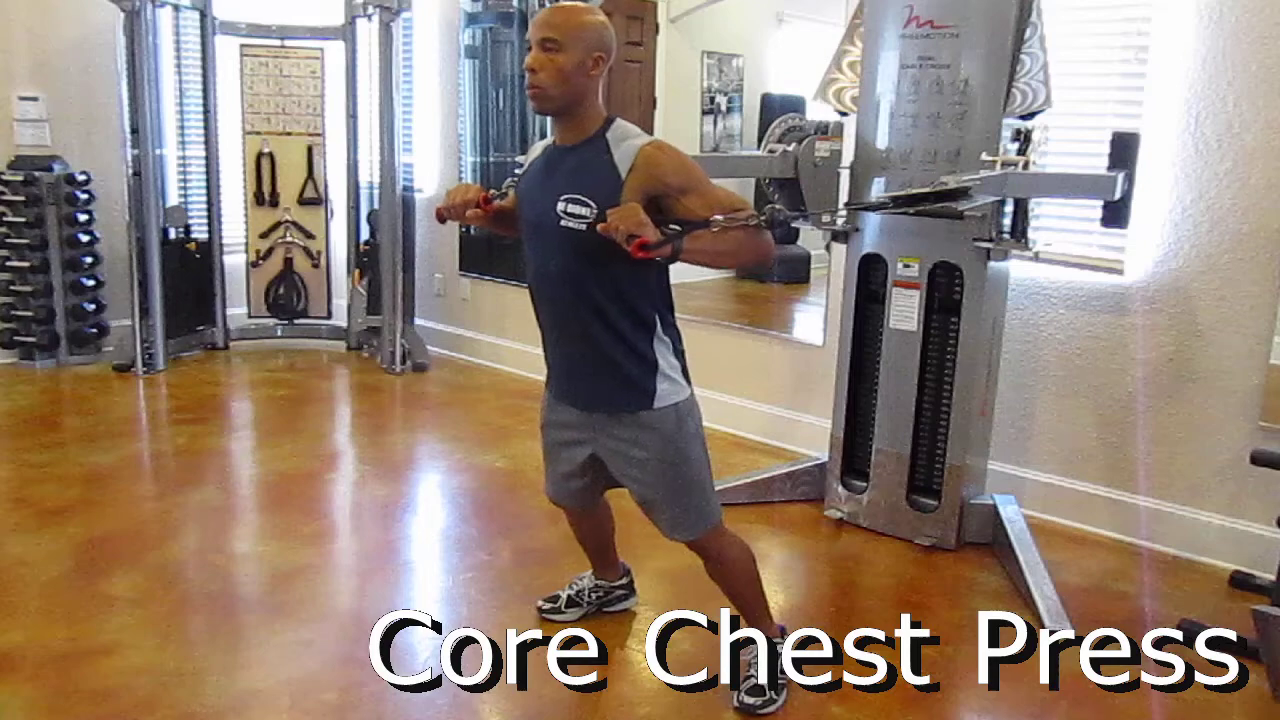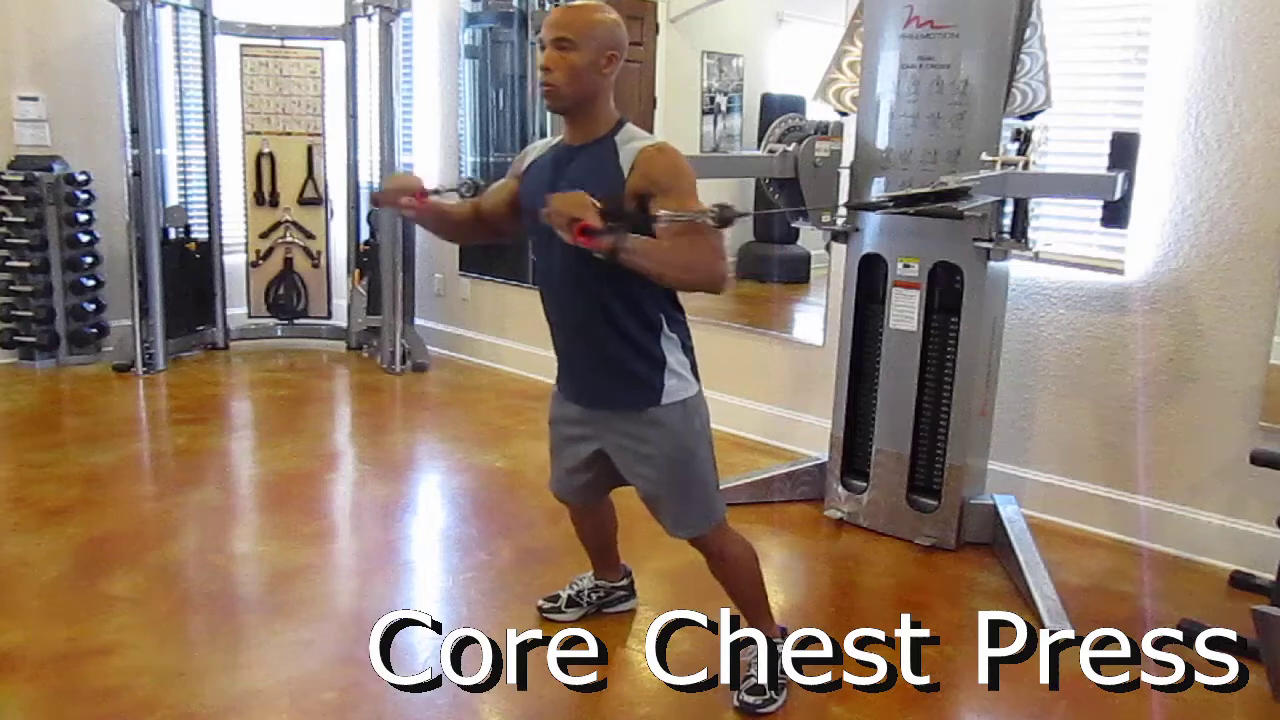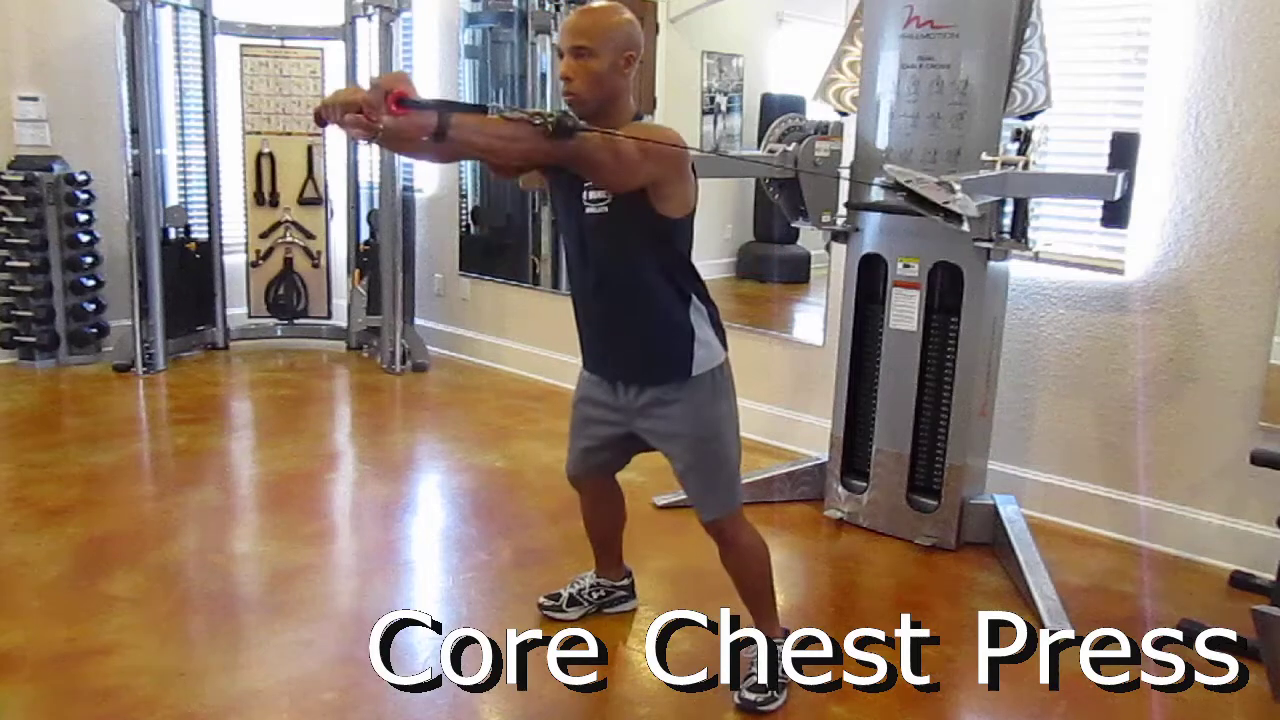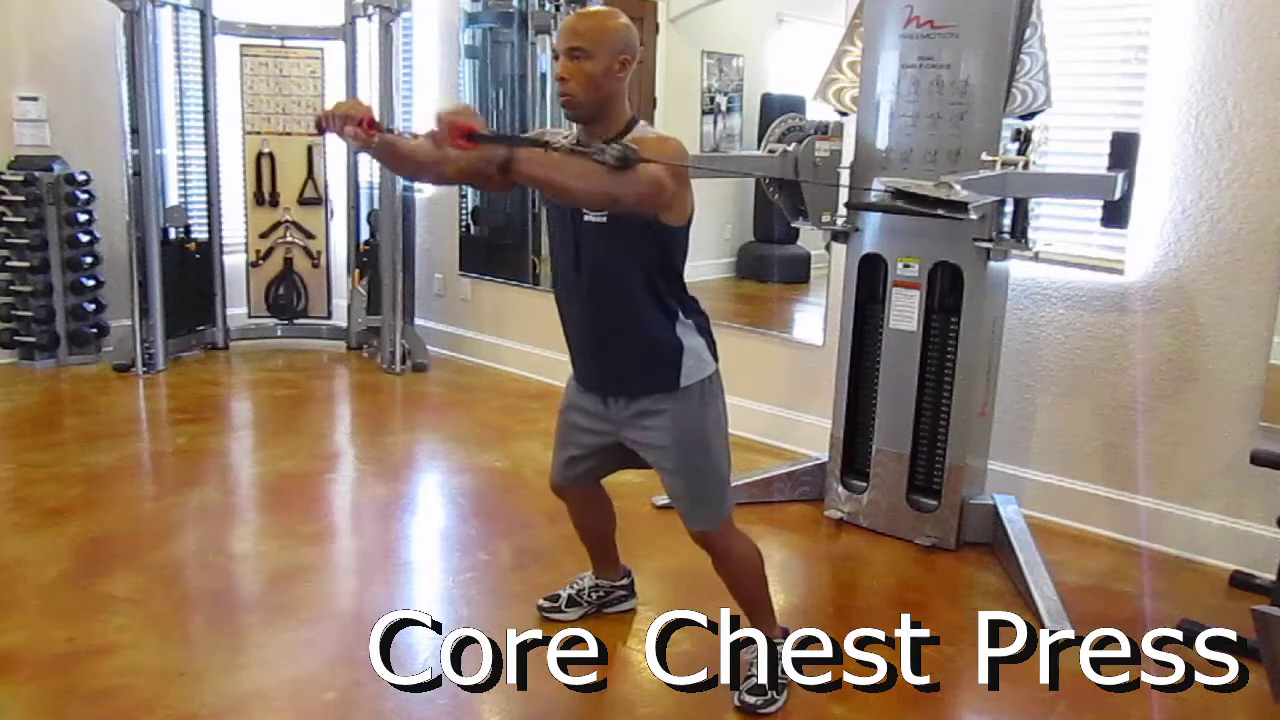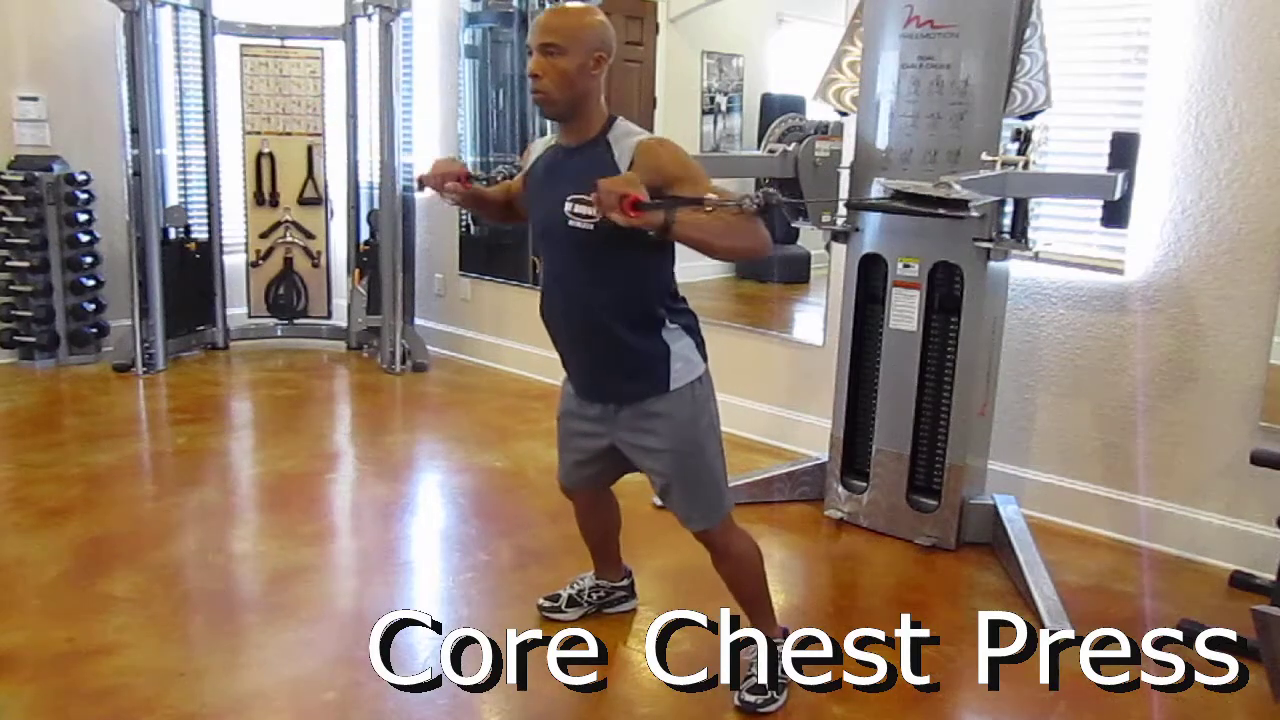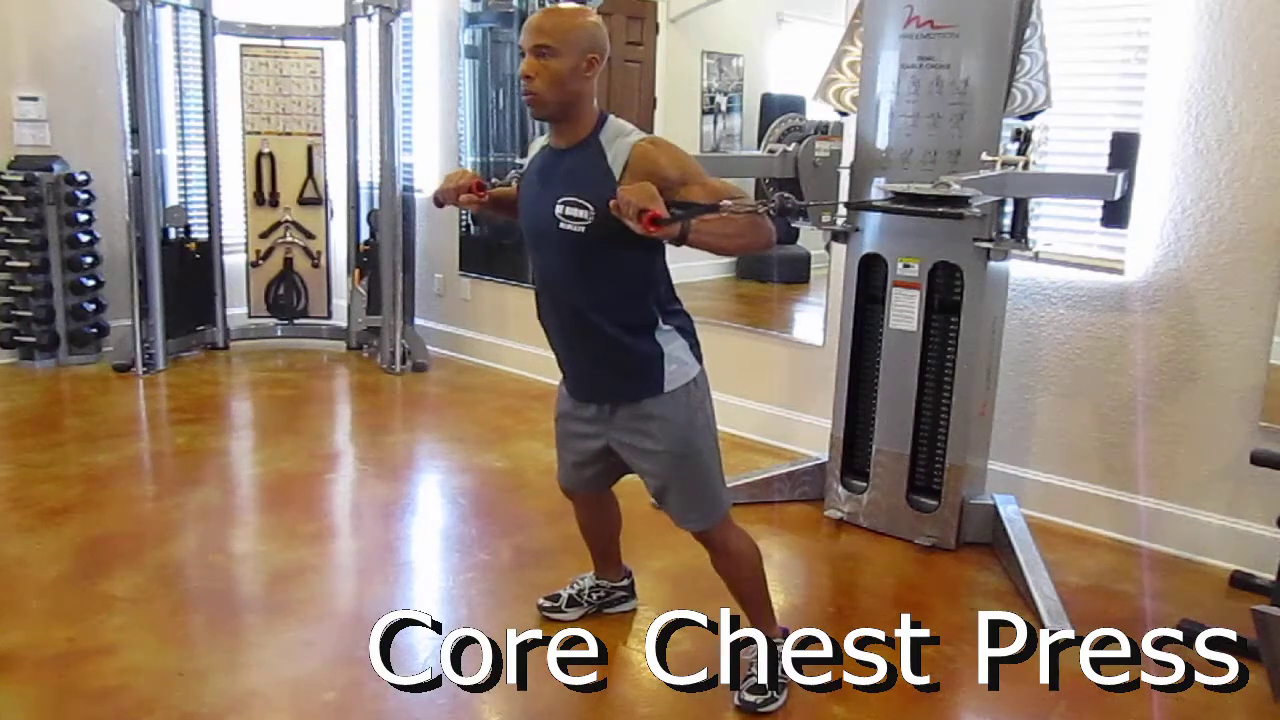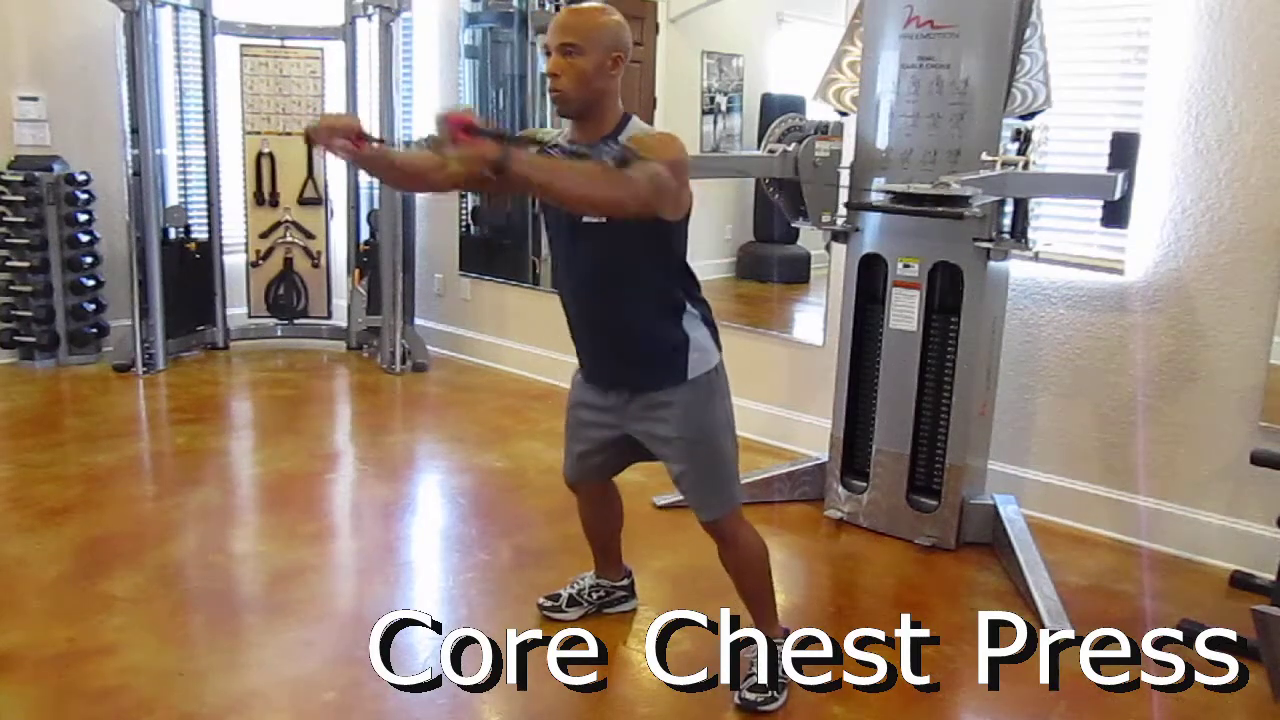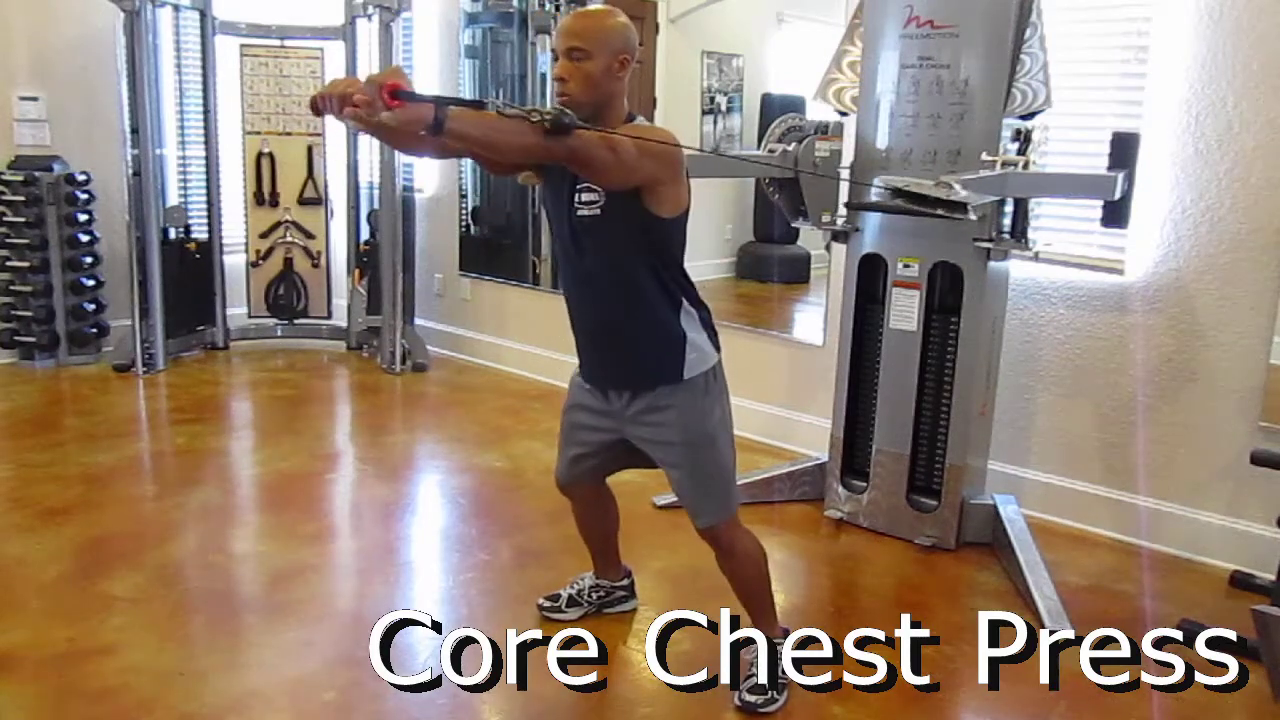
dt=0.5s
person 1, frame 1
left shoulder: (646, 160)
right shoulder: (539, 160)
left elbow: (757, 240)
left wrist: (664, 242)
right wrist: (479, 209)
left hip: (643, 398)
right hip: (566, 391)
left knee: (701, 532)
right knee: (573, 496)
left ankle: (767, 644)
right ankle: (610, 583)
person 1, frame 2
left shoulder: (654, 163)
right shoulder: (538, 161)
left elbow: (708, 272)
right elbow: (477, 225)
left wrist: (606, 237)
right wrist: (425, 206)
left hip: (654, 395)
right hip: (576, 387)
left knee: (705, 530)
right knee: (579, 493)
left ankle: (768, 644)
right ankle: (610, 584)
person 1, frame 3
left shoulder: (656, 149)
right shoulder: (558, 146)
left elbow: (552, 147)
right elbow: (460, 143)
left wrist: (430, 119)
right wrist: (379, 124)
left hip: (683, 375)
right hip: (606, 369)
left knee: (721, 517)
right knee: (588, 475)
left ankle: (771, 643)
right ankle: (612, 583)
person 1, frame 4
left shoulder: (657, 152)
right shoulder: (554, 147)
left elbow: (627, 193)
right elbow: (447, 169)
left wrist: (510, 158)
right wrist: (377, 140)
left hip: (671, 381)
right hip: (594, 378)
left knee: (710, 526)
right knee: (572, 481)
left ankle: (769, 643)
right ankle: (610, 583)
person 1, frame 5
left shoulder: (648, 157)
right shoulder: (541, 157)
left elbow: (751, 237)
right elbow: (511, 209)
left wrist: (656, 218)
right wrist: (466, 191)
left hip: (661, 385)
right hip: (586, 382)
left knee: (711, 526)
right knee: (580, 486)
left ankle: (770, 644)
right ankle: (612, 583)
person 1, frame 6
left shoulder: (641, 157)
right shoulder: (539, 157)
left elbow: (758, 229)
left wrist: (672, 224)
right wrist: (484, 198)
left hip: (654, 385)
right hip: (582, 383)
left knee: (709, 524)
right knee: (582, 488)
left ankle: (769, 644)
right ankle: (611, 584)
person 1, frame 7
left shoulder: (654, 151)
right shoulder: (546, 150)
left elbow: (617, 196)
right elbow: (437, 171)
left wrist: (500, 158)
right wrist: (362, 149)
left hip: (678, 374)
right hip: (600, 372)
left knee: (720, 517)
right knee: (586, 478)
left ankle: (770, 643)
right ankle: (612, 582)
person 1, frame 8
left shoulder: (653, 150)
right shoulder: (546, 144)
left elbow: (568, 148)
right elbow: (449, 143)
left wrist: (431, 115)
right wrist: (368, 114)
left hip: (675, 377)
right hip: (599, 373)
left knee: (717, 524)
right knee: (577, 479)
left ankle: (770, 644)
right ankle: (611, 584)
